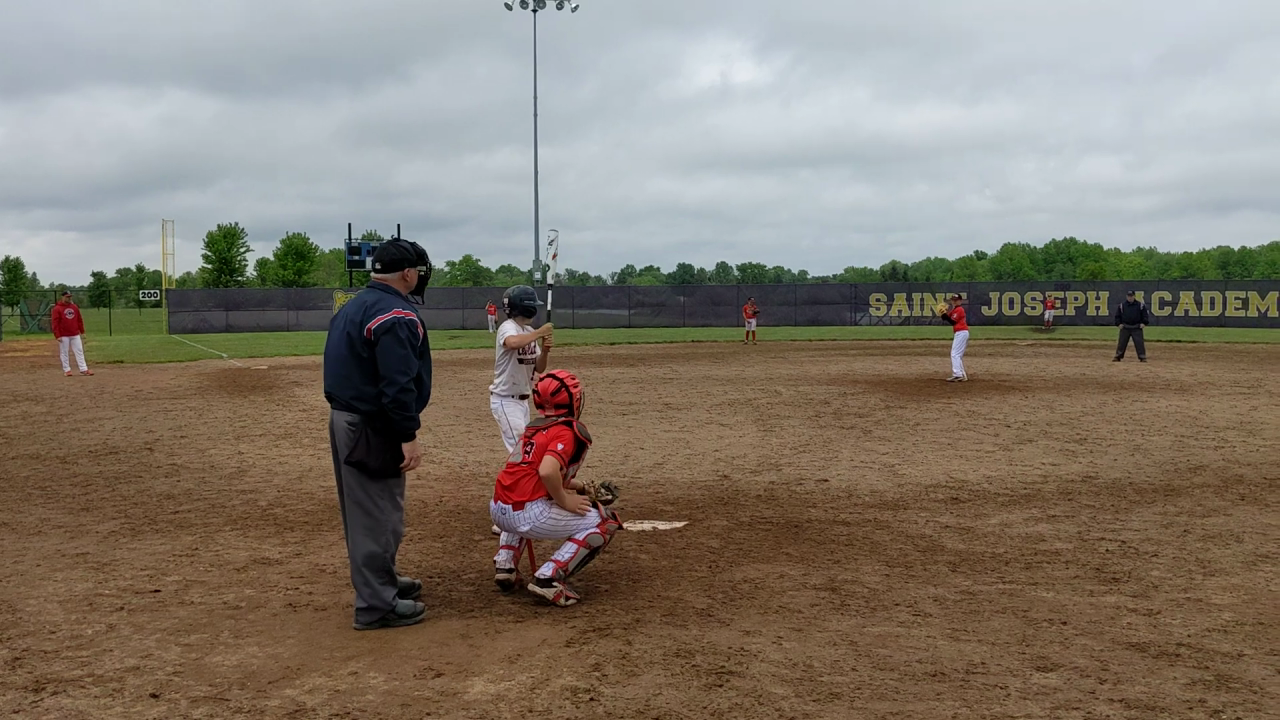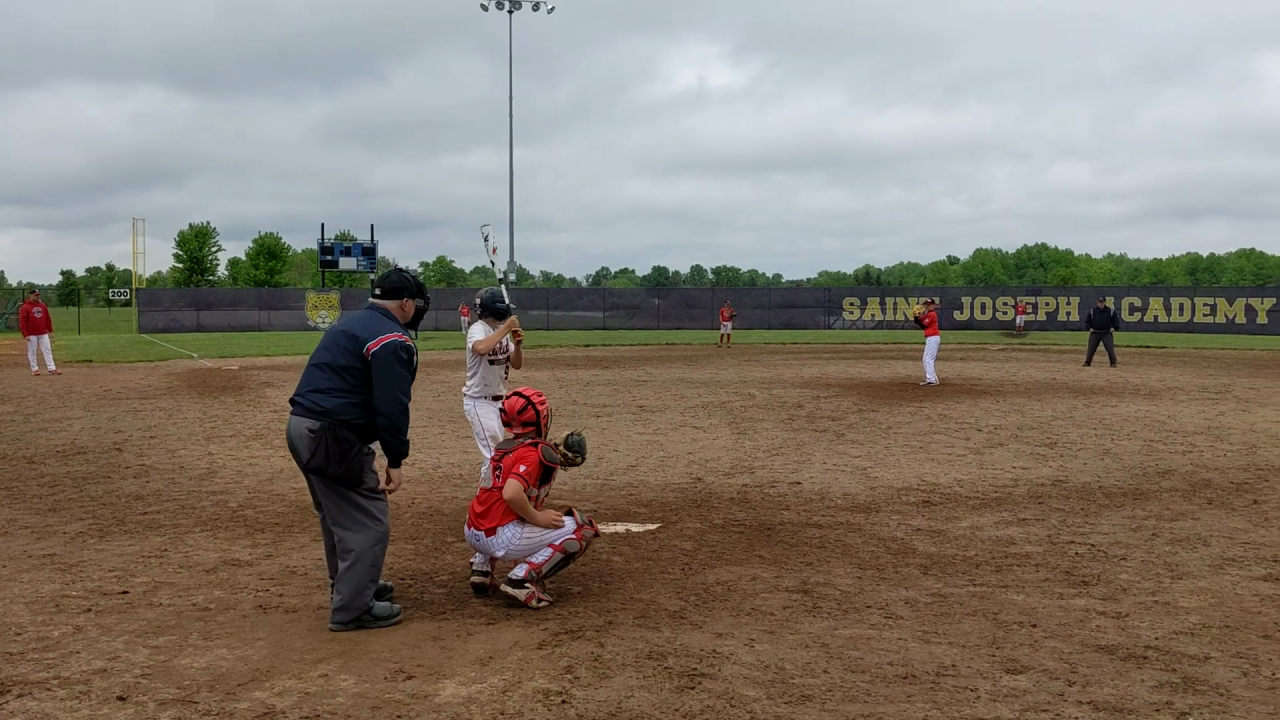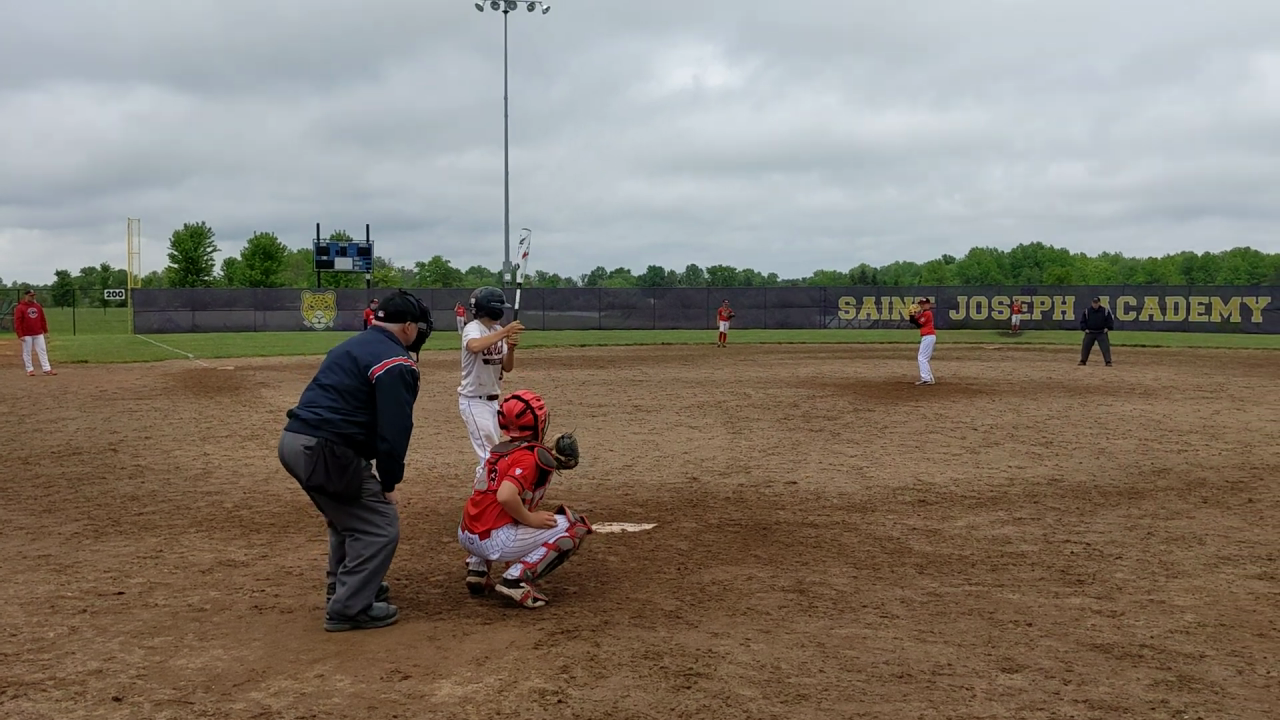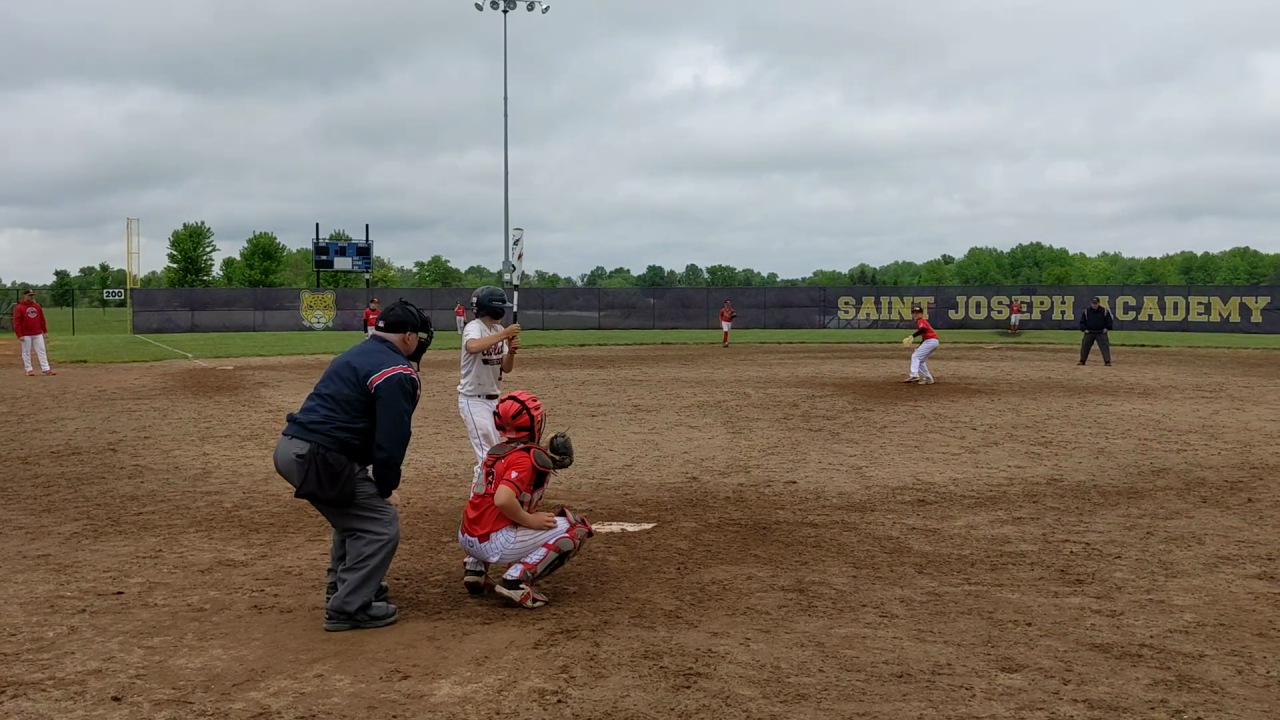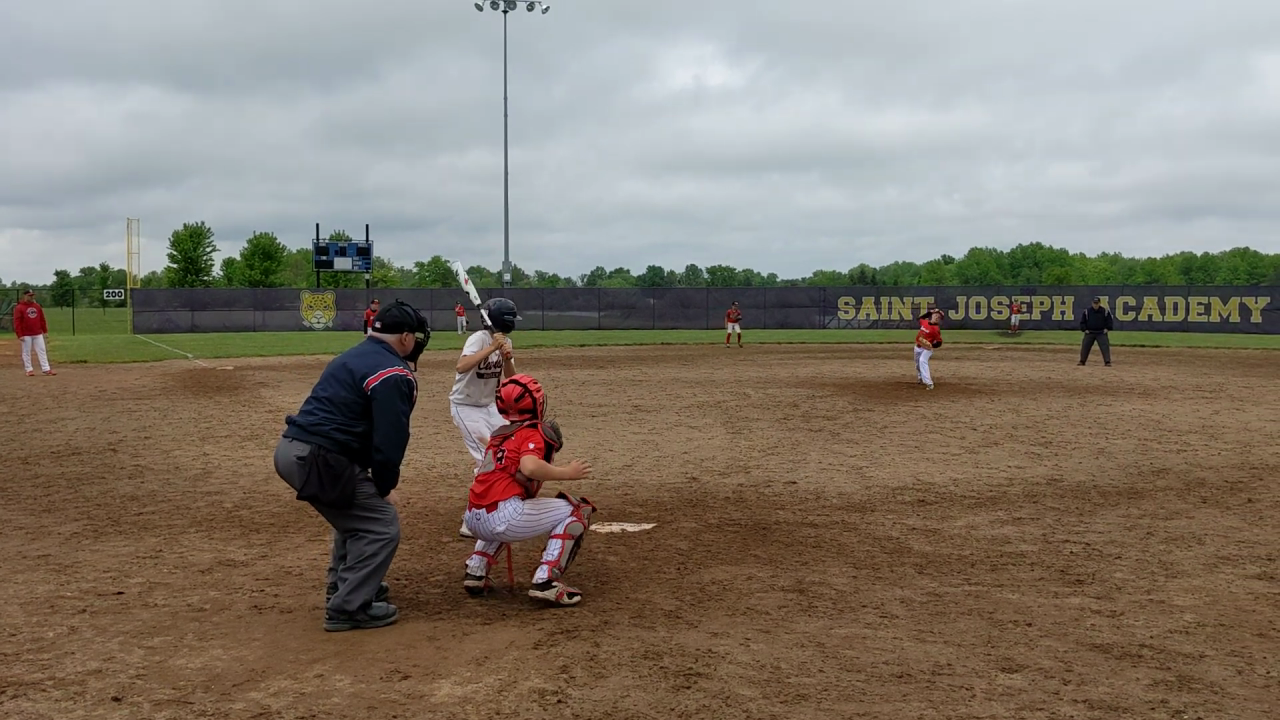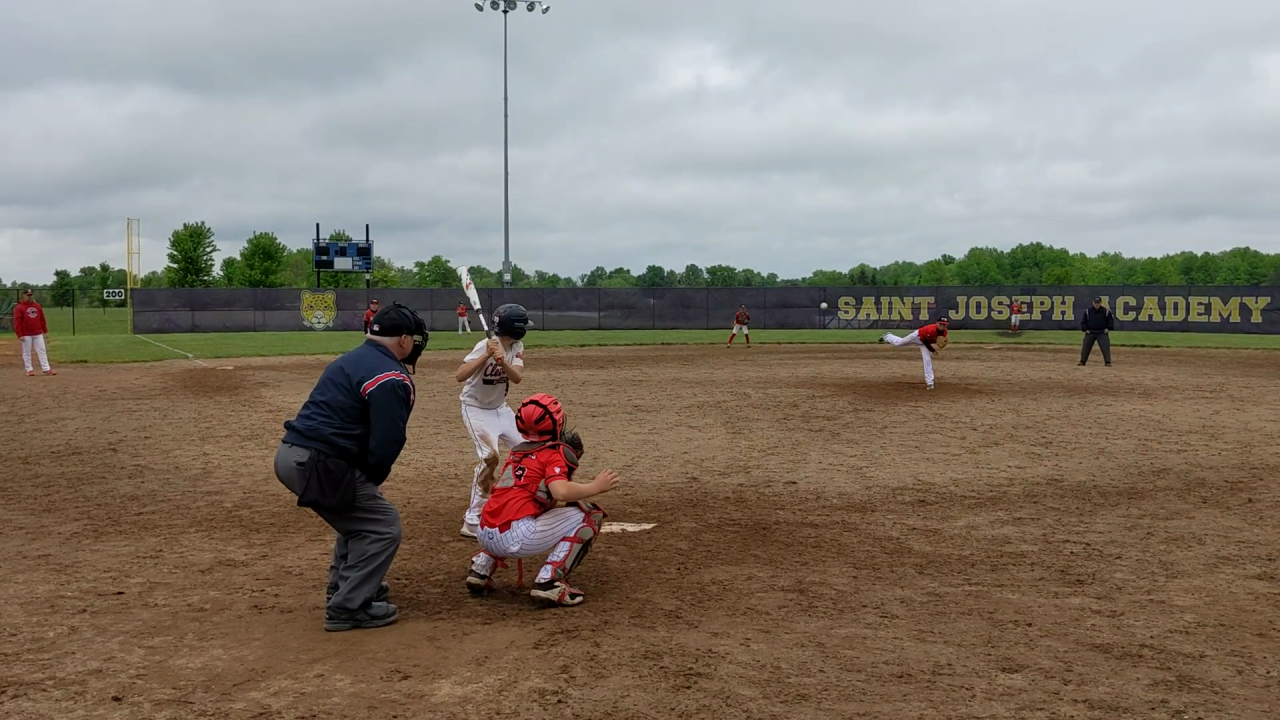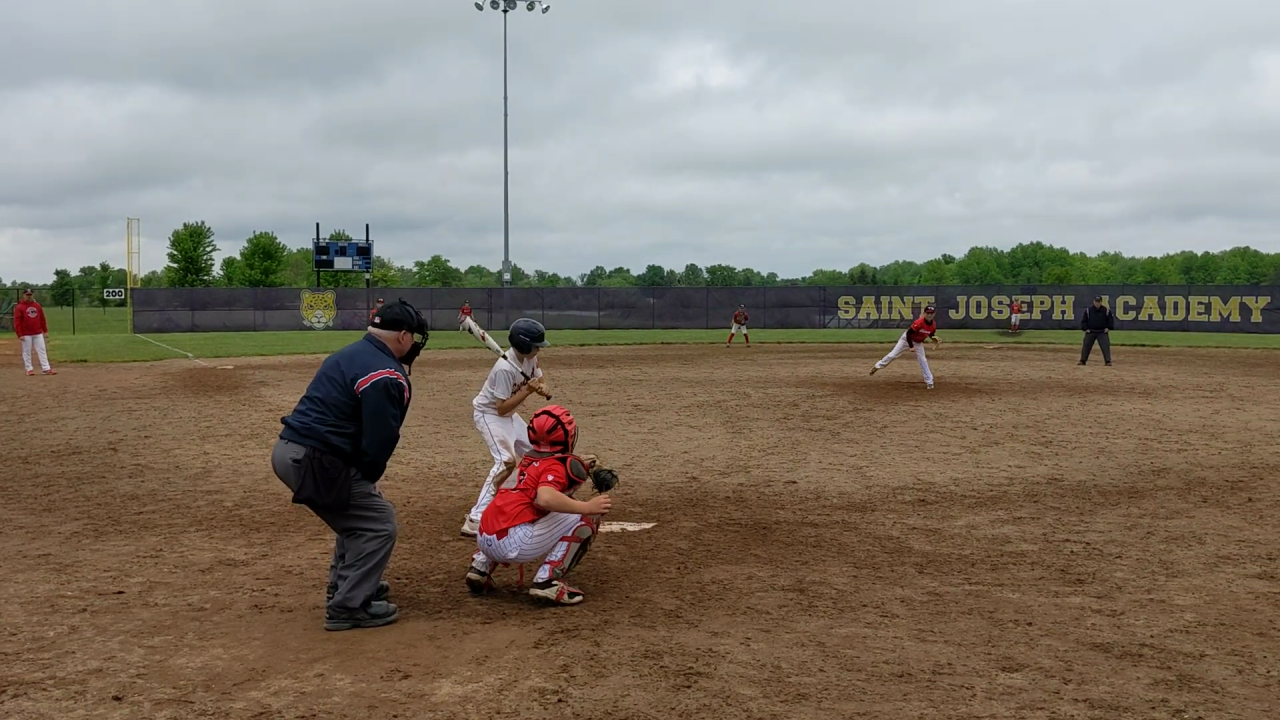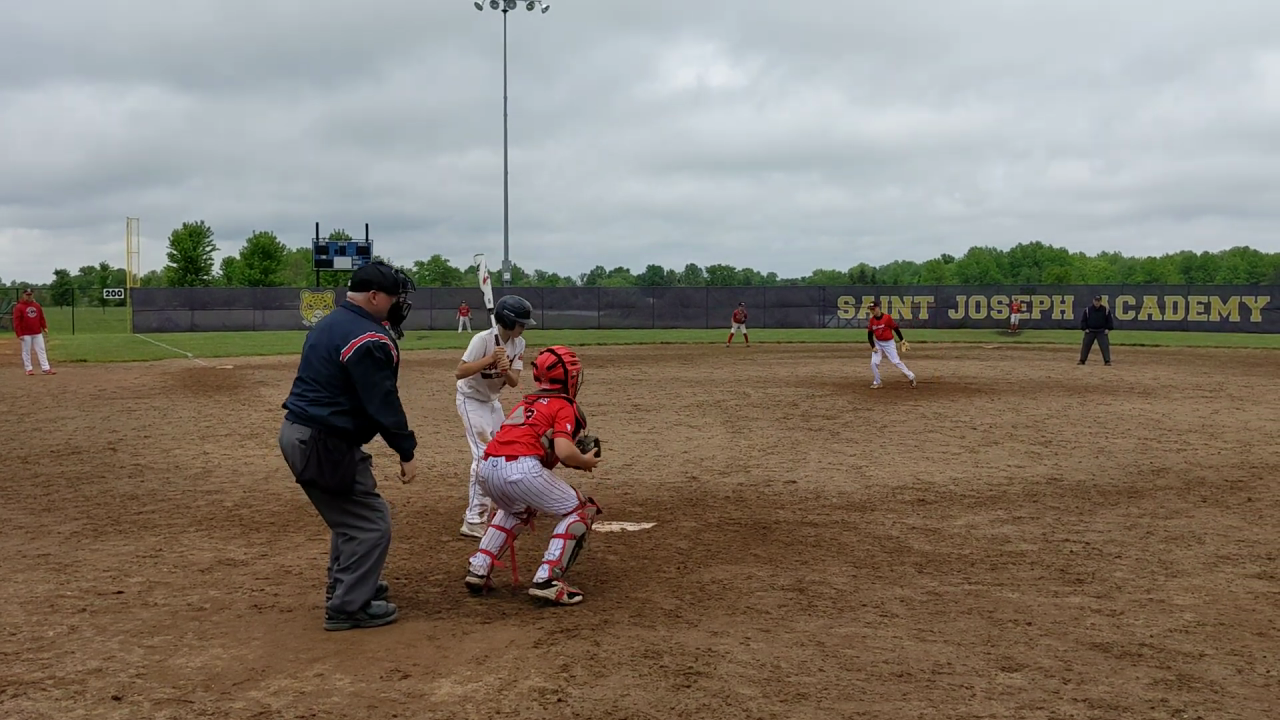
dt=0.4s
person 1, frame 1
left shoulder: (351, 307)
right shoulder: (396, 314)
right elbow: (398, 384)
right wrist: (408, 436)
left hip: (344, 418)
right hip: (371, 427)
left knee: (364, 511)
right knee: (378, 516)
left ankle: (378, 582)
right ankle: (376, 606)
person 1, frame 2
left shoulder: (347, 325)
right shoulder: (392, 340)
right elbow: (392, 407)
right wrist: (395, 460)
left hip: (302, 425)
right hip: (329, 435)
left knee: (342, 514)
right knee: (368, 520)
left ankle: (349, 586)
right ankle: (351, 608)
person 1, frame 3
left shoulder: (351, 346)
right shoulder: (397, 363)
right elbow: (394, 429)
right wrist: (389, 482)
left hip: (295, 440)
right hip: (324, 450)
left knee: (350, 514)
right knee: (380, 525)
left ankle: (345, 586)
right ankle: (348, 608)
person 1, frame 4
left shoulder: (354, 355)
right shoulder: (397, 373)
right elbow: (392, 437)
right wrist: (387, 487)
left hip: (292, 445)
right hip: (319, 456)
left knee: (356, 512)
right knee: (381, 524)
left ankle: (343, 586)
right ankle: (348, 607)
person 1, frame 5
left shoulder: (352, 357)
right shoulder: (395, 375)
right elbow: (390, 440)
right wrist: (385, 487)
left hip: (292, 448)
right hip: (318, 459)
left knee: (358, 514)
right knee: (382, 525)
left ankle: (344, 588)
right ankle: (348, 608)
person 1, frame 6
left shoulder: (350, 360)
right shoulder: (392, 379)
right elbow: (386, 443)
left wrist: (366, 483)
right wrist: (373, 481)
left hip: (291, 453)
right hip: (317, 464)
left knee: (361, 514)
right knee: (384, 525)
left ankle: (344, 587)
right ankle: (349, 607)
person 1, frame 7
left shoulder: (348, 354)
right shoulder: (388, 376)
right elbow: (379, 440)
left wrist: (363, 479)
right wrist: (369, 479)
left hip: (290, 449)
right hip: (315, 460)
left knee: (358, 514)
right knee: (378, 523)
left ankle: (345, 588)
right ankle: (349, 606)
person 1, frame 8
left shoulder: (328, 325)
right shoulder: (370, 339)
right elbow: (382, 404)
right wrist: (407, 452)
left hip: (299, 433)
right hip: (324, 443)
left knee: (348, 515)
right knee: (372, 522)
left ankle: (344, 587)
right ankle: (347, 607)
person 2, frame 1
left shoulder: (535, 428)
right shoulder: (570, 431)
right elbow: (546, 471)
left wrist: (573, 485)
right wrist: (564, 501)
left hip: (499, 510)
right hip: (525, 514)
right knee: (606, 522)
left ankle: (505, 564)
right ankle: (549, 578)
person 2, frame 2
left shoulder: (504, 447)
right shoulder: (535, 452)
right elbow: (511, 494)
right wrist: (537, 518)
left hip: (473, 532)
right hip: (501, 538)
right knee: (583, 529)
left ankle: (481, 569)
right ankle: (523, 579)
person 2, frame 3
left shoulder: (500, 450)
right shoulder: (530, 456)
right elbow: (506, 496)
right wrist: (530, 519)
left hip: (467, 535)
right hip: (495, 541)
right knee: (575, 526)
left ankle: (478, 570)
right ankle: (518, 580)
person 2, frame 4
left shoulder: (497, 451)
right shoulder: (526, 457)
right elbow: (503, 500)
right wrist: (532, 521)
left hip: (467, 538)
right hip: (495, 543)
right knee: (576, 528)
left ankle: (476, 569)
right ankle: (518, 580)
person 2, frame 5
left shoulder: (499, 434)
right shoulder: (534, 433)
right elbow: (530, 468)
right wrist: (567, 473)
left hip: (475, 518)
right hip: (503, 517)
right knee: (577, 511)
left ankle: (477, 571)
right ankle: (547, 581)
person 2, frame 6
left shoulder: (516, 452)
right shoulder: (554, 454)
right elbow: (561, 492)
right wrist: (597, 486)
left hip: (486, 536)
right hip: (516, 537)
right knee: (589, 515)
left ankle: (481, 570)
right ankle: (550, 581)
person 2, frame 7
left shoulder: (530, 459)
right shoulder: (556, 466)
right elbow: (546, 497)
left wrist: (582, 463)
right wrist: (586, 507)
left hip: (487, 539)
right hip: (515, 542)
right knee: (586, 516)
left ankle: (481, 567)
right ankle: (549, 580)
person 2, frame 8
left shoulder: (529, 400)
right shoulder: (565, 406)
right elbow: (563, 451)
right wrist: (584, 462)
left hip: (488, 466)
right hip: (521, 468)
left knee: (517, 509)
right knee: (581, 511)
left ankle: (479, 572)
right ankle: (548, 580)
person 3, frame 1
left shoulder: (529, 332)
right shoulder: (507, 327)
left elbow: (539, 368)
right elbow: (513, 343)
left wrist: (545, 350)
right wrist: (538, 335)
left hip: (523, 401)
right hip: (506, 402)
person 3, frame 2
left shoulder: (502, 331)
right shoulder: (477, 328)
left elbow: (517, 364)
right elbow: (481, 348)
left wrist: (517, 343)
right wrist: (505, 329)
left hip: (497, 401)
right hip: (479, 403)
left knee: (495, 453)
right knee: (494, 455)
person 3, frame 3
left shoulder: (497, 331)
right shoulder: (472, 328)
left elbow: (507, 367)
right elbow: (475, 346)
left wrist: (510, 348)
right wrist: (505, 332)
left hip: (492, 401)
right hip: (474, 402)
left knee: (492, 453)
right knee: (489, 456)
person 3, frame 4
left shoulder: (499, 330)
right shoulder: (474, 327)
left elbow: (507, 368)
right elbow: (473, 347)
left wrist: (511, 351)
right wrist: (503, 334)
left hip: (492, 400)
right hip: (474, 401)
right knee: (488, 457)
person 3, frame 5
left shoulder: (504, 341)
right shoulder: (478, 339)
left elbow: (511, 376)
right elbow: (461, 367)
left wrist: (507, 359)
right wrist: (492, 348)
left hip: (488, 406)
right hip: (465, 407)
person 3, frame 6
left shoulder: (516, 346)
right shoulder: (486, 346)
left elbow: (518, 378)
right elbow: (460, 376)
left wrist: (503, 363)
right wrist: (486, 356)
left hip: (499, 408)
right hip: (476, 408)
right knee: (489, 458)
right ankle: (473, 522)
person 3, frame 7
left shoulder: (531, 357)
right shoulder: (504, 367)
left elbow: (539, 380)
right elbow: (500, 408)
left wrist: (541, 387)
right wrist: (525, 392)
left hip: (510, 415)
right hip: (489, 415)
right knee: (506, 460)
right ankle: (476, 521)
person 3, frame 8
left shoulder: (518, 343)
right shoulder: (482, 339)
left elbow: (514, 381)
right elbow: (459, 372)
left wrist: (506, 370)
right wrist: (489, 359)
left hip: (492, 402)
right hip: (471, 401)
right knee: (485, 455)
right ankle: (474, 521)
